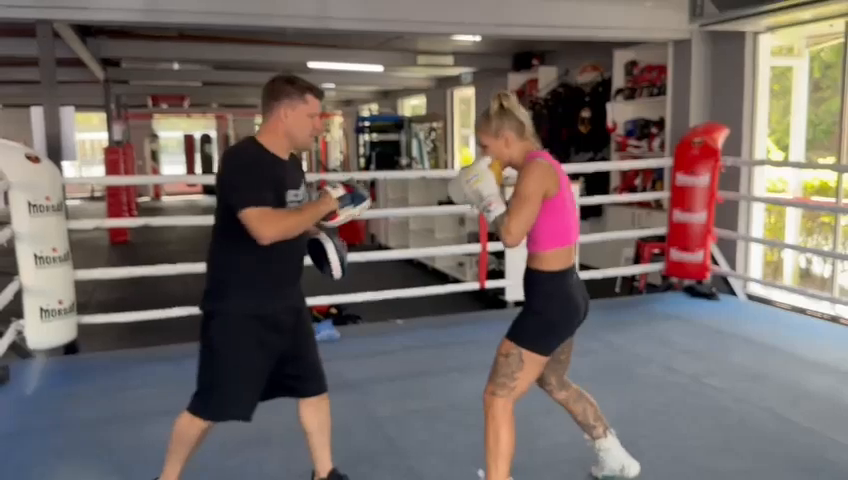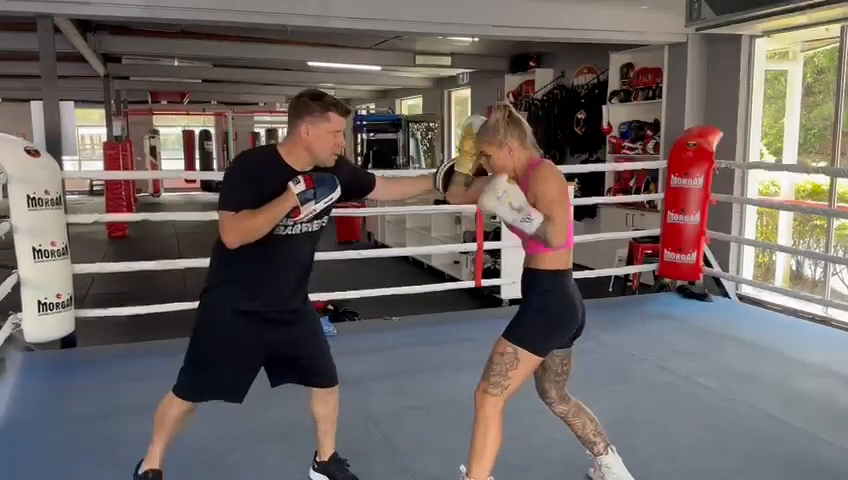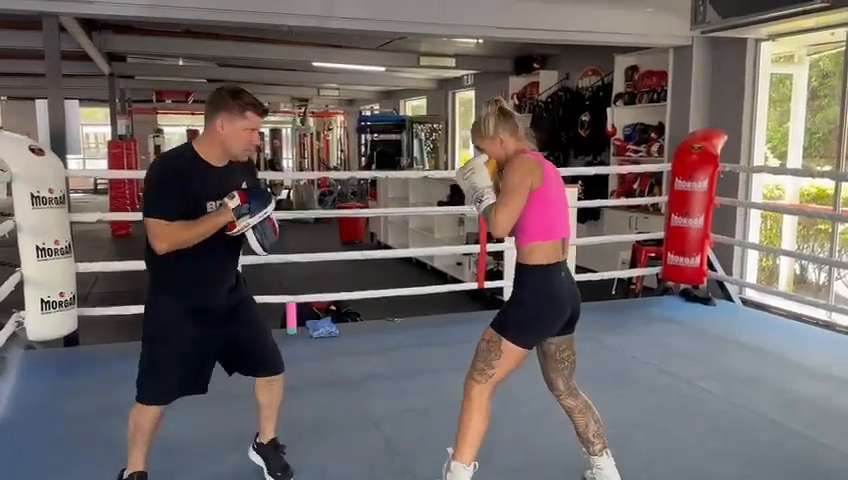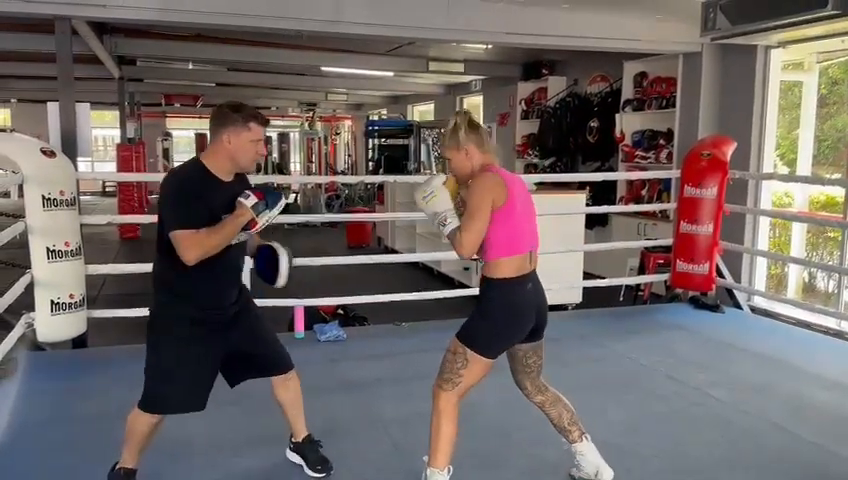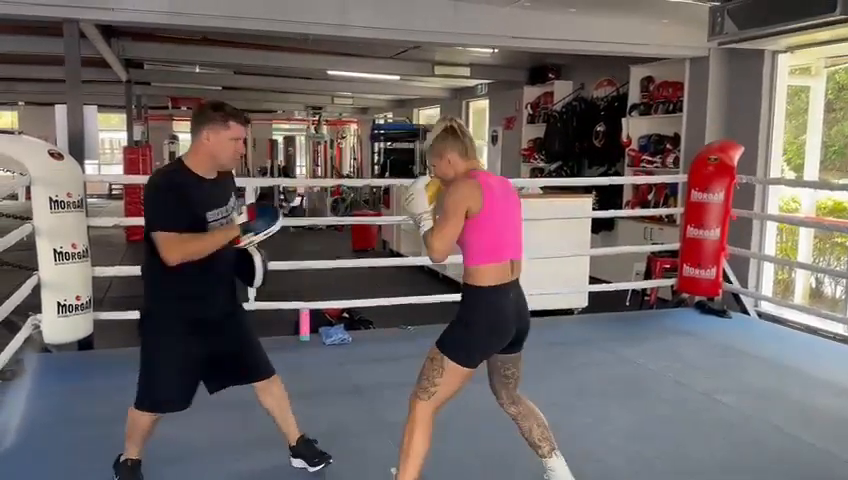
dt=1s
person 1, frame 1
left shoulder: (290, 163)
right shoulder: (243, 161)
right elbow: (267, 230)
left wrist: (317, 234)
right wrist: (326, 204)
left hip: (285, 304)
right hip: (238, 309)
left knee: (314, 388)
right knee: (209, 405)
person 1, frame 2
left shoulder: (332, 170)
right shoulder: (250, 167)
left elbow: (385, 189)
right elbow: (232, 235)
right wrist: (290, 198)
left hip: (290, 305)
right hip: (232, 305)
left knee: (325, 382)
right knee: (189, 391)
person 1, frame 3
left shoulder: (243, 167)
right shoulder: (170, 169)
left elbow: (254, 216)
right elbow: (162, 240)
left wrist: (259, 223)
right wrist: (226, 215)
left hip: (229, 293)
right hip: (176, 303)
left knee: (271, 369)
right knee: (154, 393)
left ankle: (265, 444)
person 1, frame 4
left shoulder: (239, 180)
right shoulder: (183, 183)
right elbow: (191, 251)
left wrist: (261, 247)
right wrist: (243, 214)
left hip: (233, 303)
right hip: (182, 314)
left knee: (282, 368)
right knee: (157, 403)
left ankle: (301, 442)
person 1, frame 5
left shoulder: (224, 178)
right shoulder: (167, 184)
right elbow: (173, 251)
right wrist: (235, 230)
left hip: (220, 306)
right hip: (174, 314)
left knee: (263, 375)
right knee: (155, 400)
left ankle: (298, 445)
person 2, frame 1
left shoulder: (536, 169)
right shoulder: (541, 165)
left elbow: (511, 235)
right elbow: (519, 217)
left wrist: (487, 194)
right wrist: (478, 192)
left hip: (550, 298)
right hip: (565, 292)
left knee: (498, 399)
right knee: (554, 381)
person 2, frame 2
left shoulder: (544, 173)
right shoulder: (517, 179)
left elbow: (558, 237)
right elbow: (456, 196)
left wrist: (516, 209)
right wrist: (467, 155)
left hip: (547, 299)
right hip: (563, 300)
left knee: (489, 398)
right knee: (556, 397)
person 2, frame 3
left shoulder: (521, 165)
right shoulder: (545, 167)
left elbow: (499, 226)
left wrist: (480, 189)
right wrist: (490, 189)
left hip: (536, 292)
right hip: (563, 289)
left knee: (478, 387)
right knee: (564, 389)
person 2, frame 4
left shoulder: (484, 182)
right shoulder: (513, 182)
left elbow: (466, 248)
left wrist: (441, 211)
right wrist: (459, 203)
left hip: (501, 302)
right hip: (530, 297)
left knee: (446, 394)
right knee: (534, 386)
person 2, frame 5
left shoulder: (461, 189)
right shoulder: (505, 187)
left elbow: (437, 252)
left wrist: (422, 213)
left hip: (482, 311)
right hip: (513, 307)
left knee: (422, 404)
right knee: (510, 398)
